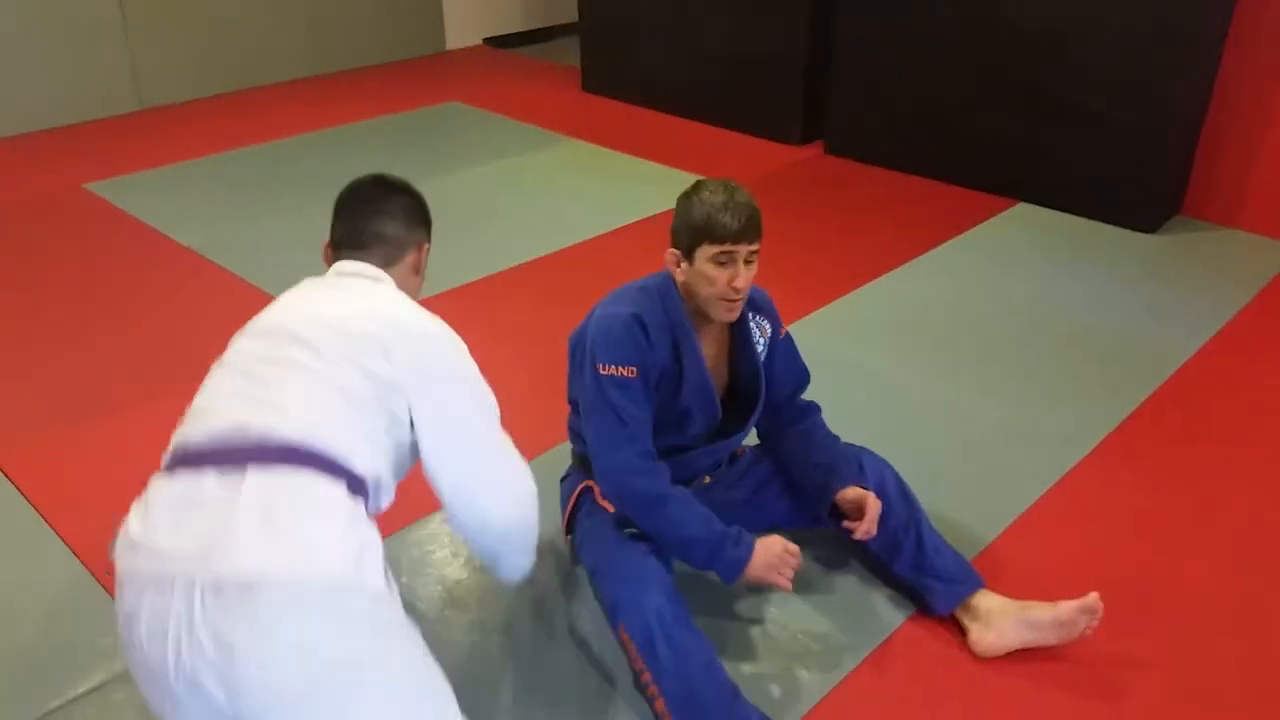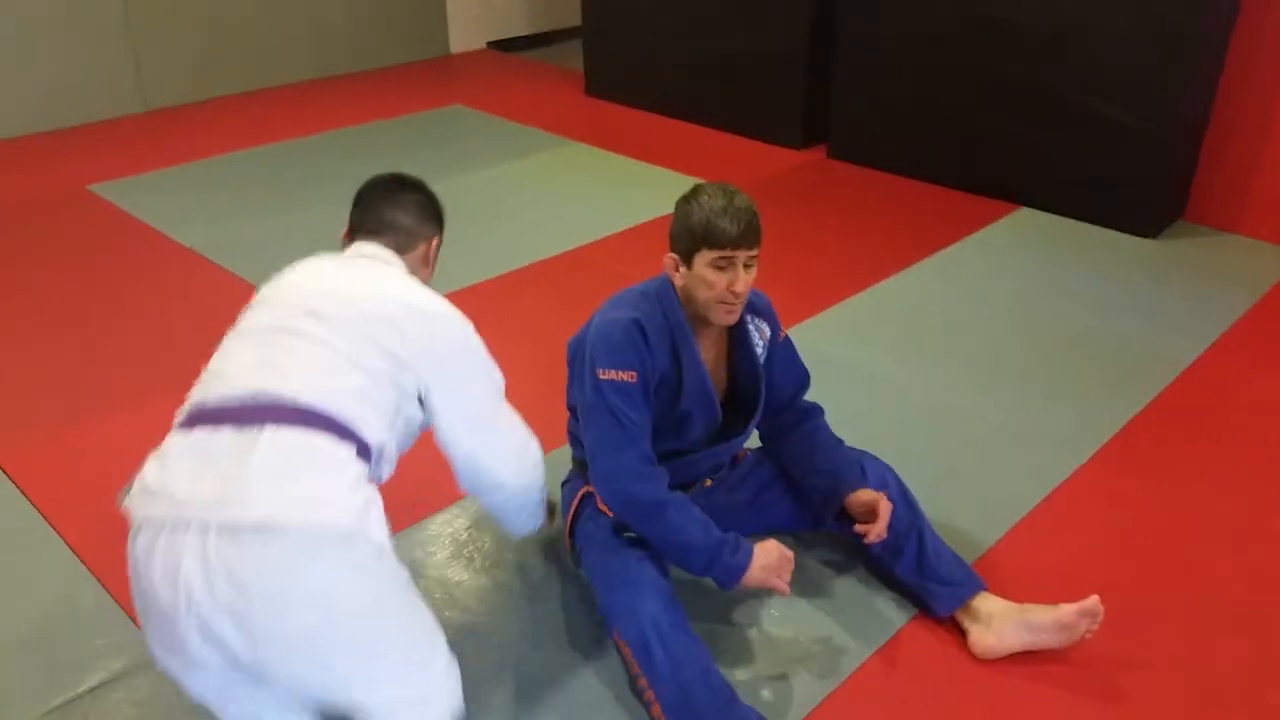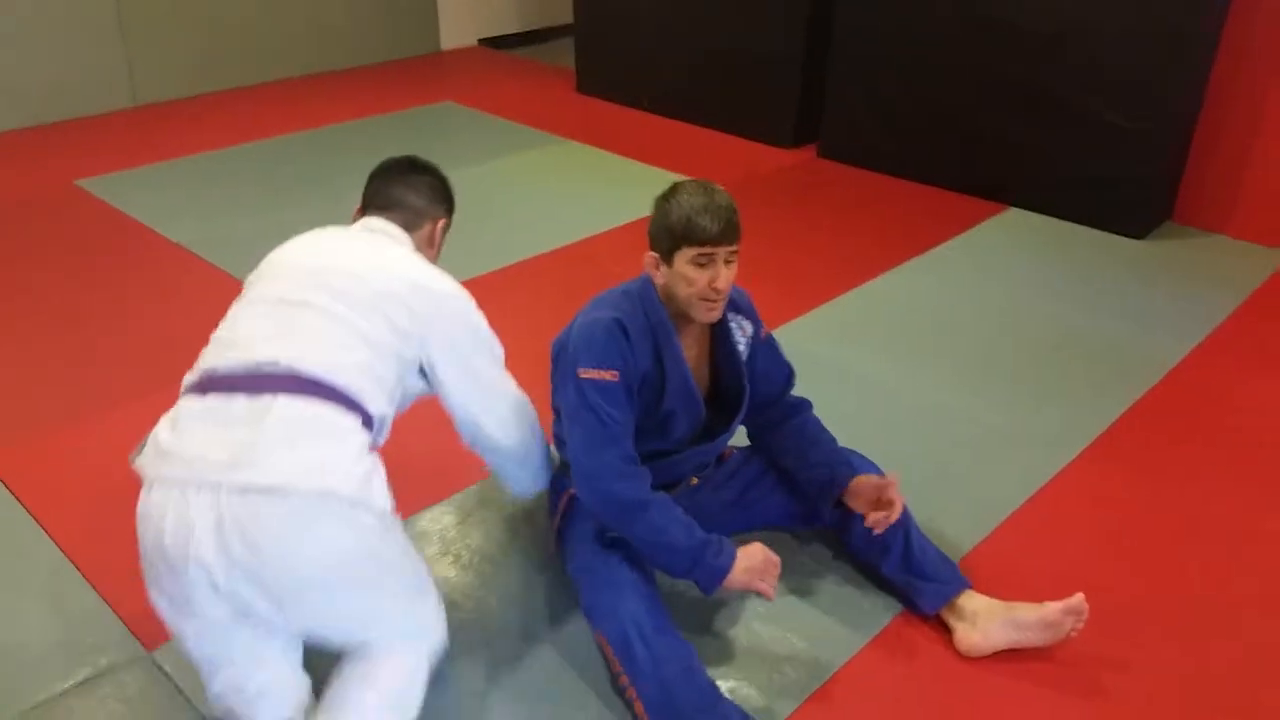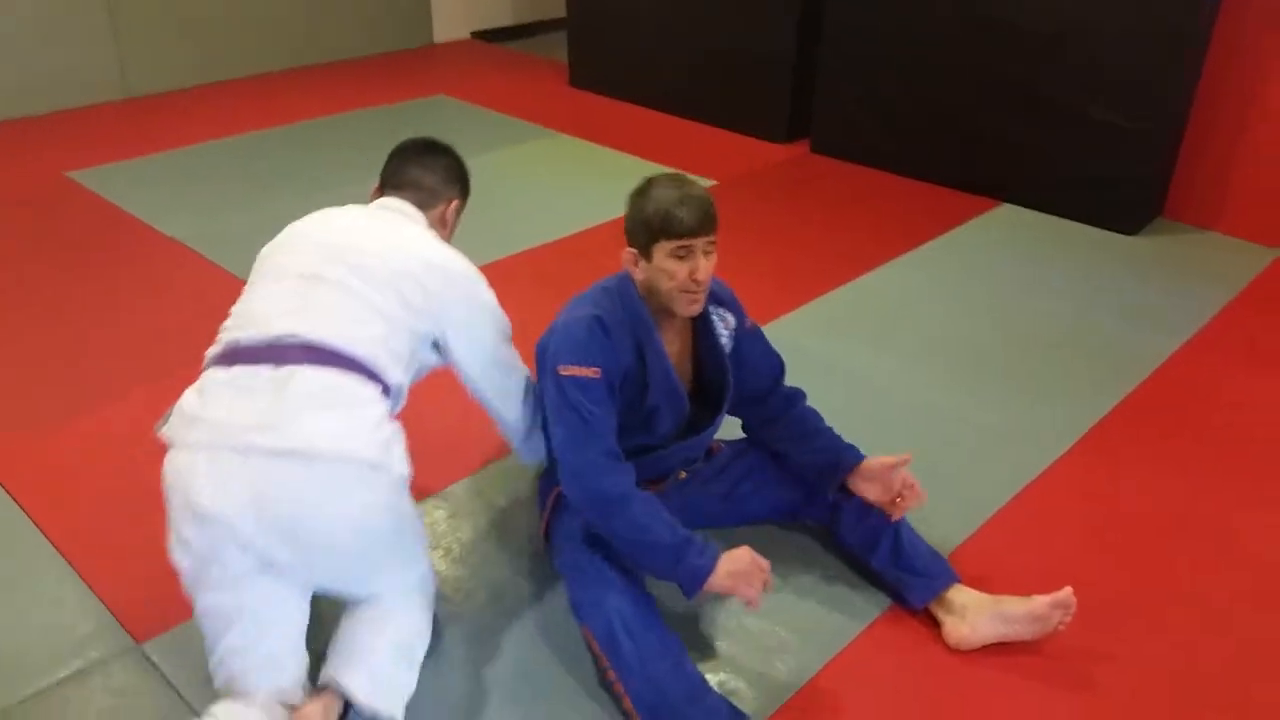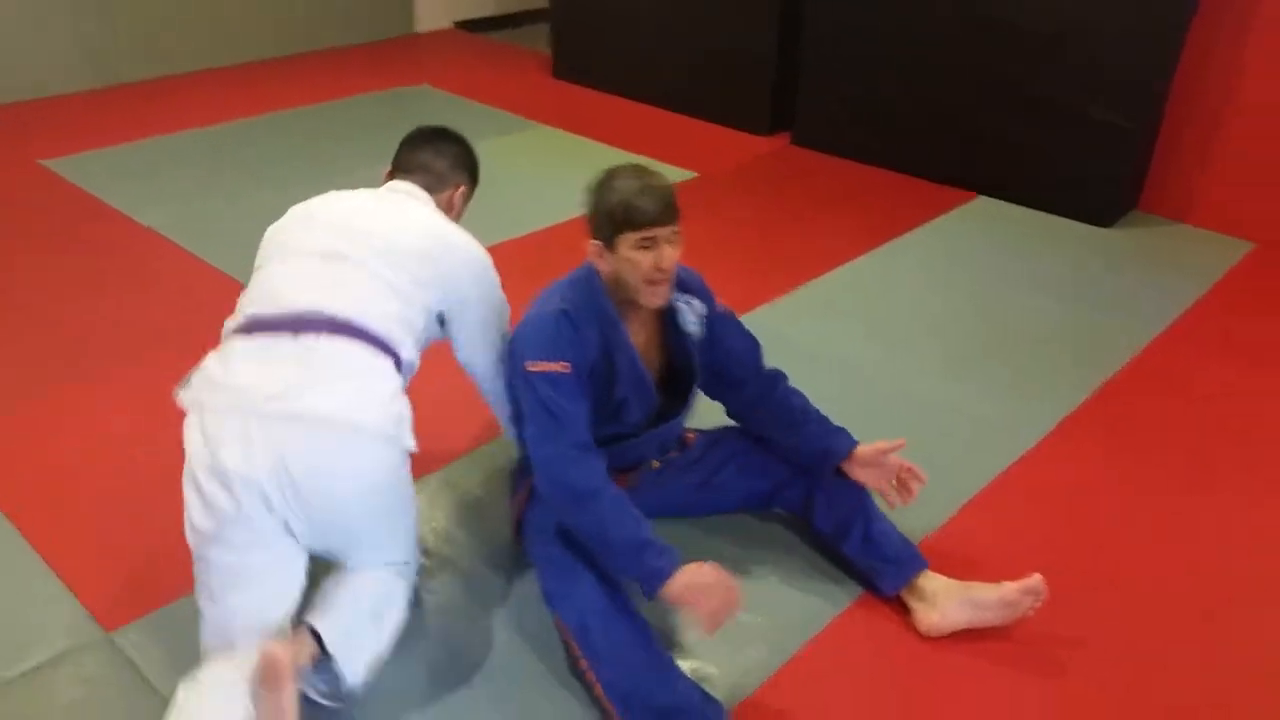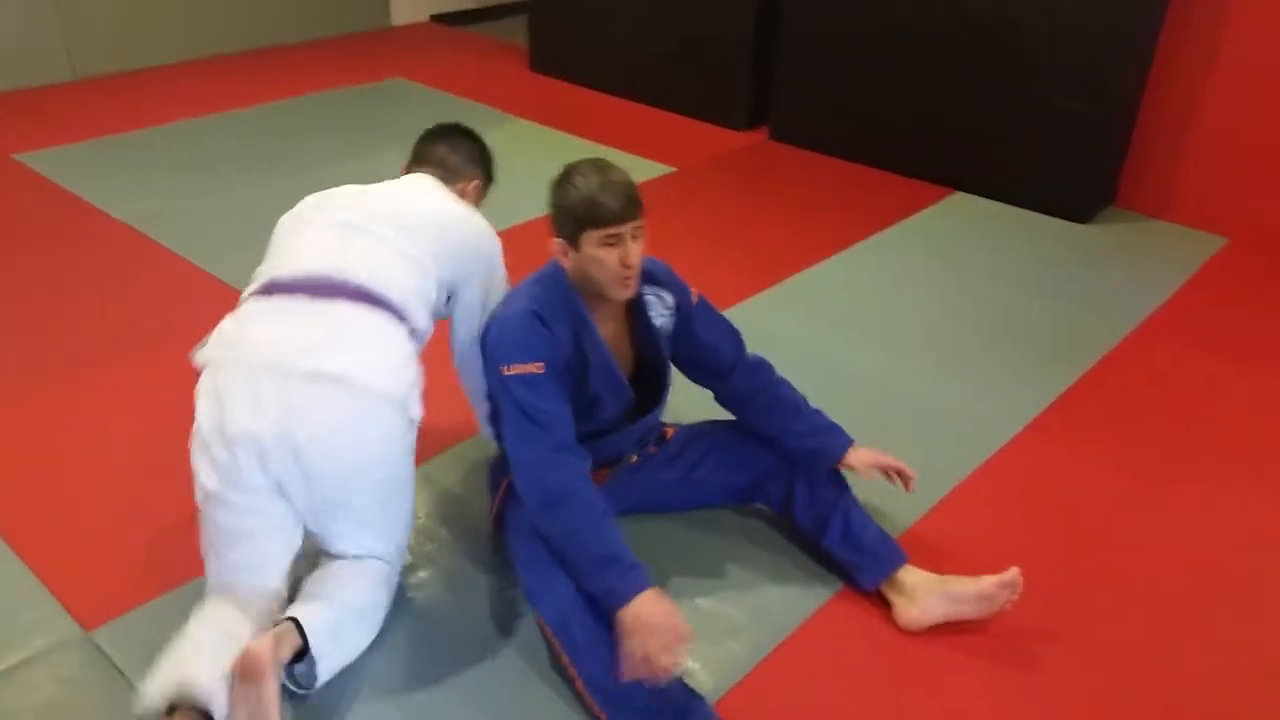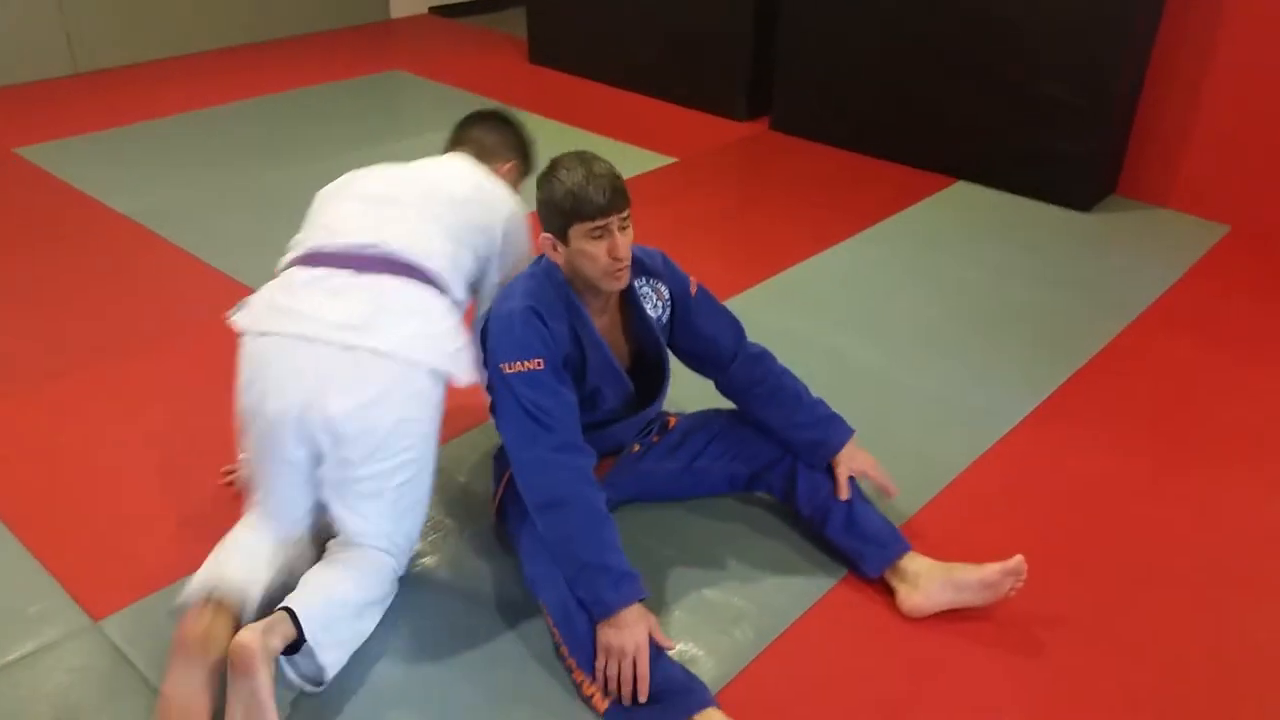
dt=0.1s
person 1, frame 1
left shoulder: (279, 316)
right shoulder: (420, 334)
right elbow: (497, 503)
right wrist: (517, 560)
left hip: (155, 574)
right hip: (297, 586)
person 1, frame 2
left shoulder: (288, 284)
right shoulder: (427, 316)
right elbow: (509, 475)
right wrist: (532, 514)
left hip: (167, 528)
right hip: (301, 538)
person 1, frame 3
left shoulder: (289, 255)
right shoulder: (433, 291)
right elbow: (504, 429)
right wrist: (540, 475)
left hip: (177, 491)
right hip: (302, 495)
right knee: (409, 632)
person 1, frame 4
left shoulder: (301, 232)
right shoulder: (448, 270)
right elbow: (512, 394)
right wrist: (554, 457)
left hip: (209, 450)
right hip: (330, 461)
right knee: (401, 590)
person 1, frame 5
left shoulder: (305, 213)
right shoulder: (456, 248)
right elbow: (496, 371)
left hip: (226, 406)
right hip: (341, 428)
left knee: (242, 638)
right knee: (384, 566)
right ankle: (303, 654)
person 1, frame 6
left shoulder: (320, 203)
right shoulder: (469, 232)
right elbow: (484, 358)
left hip: (239, 374)
right hip: (354, 393)
left knee: (240, 591)
right knee: (368, 559)
right ankle: (278, 650)
person 1, frame 7
left shoulder: (353, 182)
right shoulder: (500, 205)
left hip: (279, 342)
right hip: (389, 365)
left knee: (281, 519)
right knee: (374, 552)
left ankle: (211, 616)
right ankle: (278, 640)
person 2, frame 1
left shoulder: (754, 312)
right shoulder: (622, 331)
left elbow: (787, 418)
right elbow: (630, 478)
left wrist: (837, 486)
right wrist: (737, 553)
left hip: (712, 474)
right hip: (623, 498)
left knee: (863, 476)
right knee: (645, 600)
left ankle: (978, 610)
person 2, frame 2
left shoulder: (752, 316)
right shoulder: (621, 336)
left elbow: (789, 420)
right elbow: (626, 483)
left wrist: (847, 490)
right wrist: (734, 559)
left hip: (712, 477)
right hip: (622, 505)
left knee: (860, 475)
right knee: (641, 605)
left ankle: (980, 612)
person 2, frame 3
left shoulder: (734, 313)
right shoulder: (603, 337)
left elbow: (777, 415)
right elbow: (608, 484)
left wrist: (845, 482)
right wrist: (716, 562)
left hip: (697, 475)
right hip: (608, 503)
left knee: (851, 477)
right knee: (623, 605)
left ankle: (965, 609)
person 2, frame 4
left shoulder: (715, 305)
right shoulder: (585, 336)
left elbow: (769, 403)
right elbow: (595, 482)
left wrist: (848, 466)
right wrist: (702, 564)
left hip: (686, 471)
right hip: (597, 500)
left knee: (827, 477)
right knee: (613, 601)
left ankle: (954, 603)
person 2, frame 5
left shoulder: (684, 293)
right shoulder: (553, 331)
left elbow: (751, 387)
right elbow: (568, 477)
left wrist: (841, 452)
right wrist: (662, 571)
left hip: (659, 459)
right hip: (570, 493)
left knee: (810, 469)
right knee: (584, 590)
left ankle: (925, 591)
person 2, frame 6
left shoulder: (654, 284)
right shoulder: (525, 328)
left elbow: (738, 373)
right elbow: (551, 476)
left wrist: (836, 447)
right wrist: (628, 590)
left hip: (636, 454)
right hip: (552, 486)
left knee: (782, 454)
right knee: (572, 591)
left ankle: (904, 585)
person 2, frame 7
left shoulder: (650, 274)
right shoulder: (522, 324)
left elbow: (738, 363)
right elbow: (555, 475)
left wrist: (834, 440)
right wrist: (620, 600)
left hip: (638, 442)
right hip: (552, 478)
left knee: (782, 444)
right knee: (571, 580)
left ankle: (908, 573)
